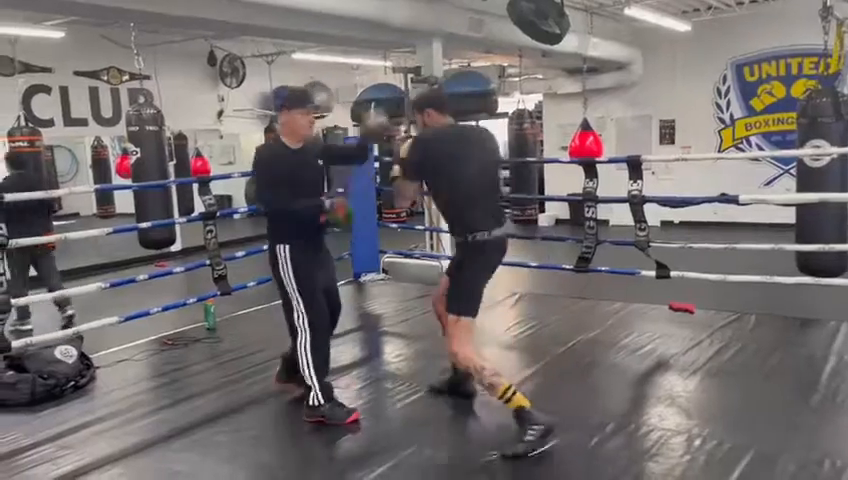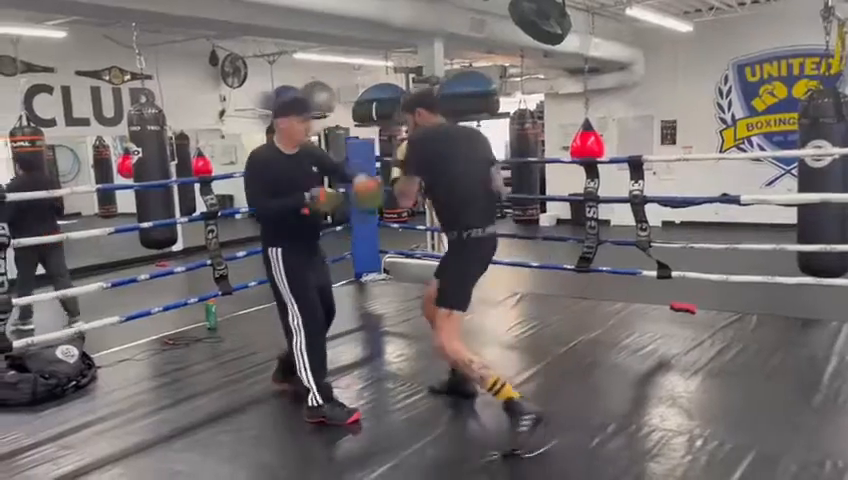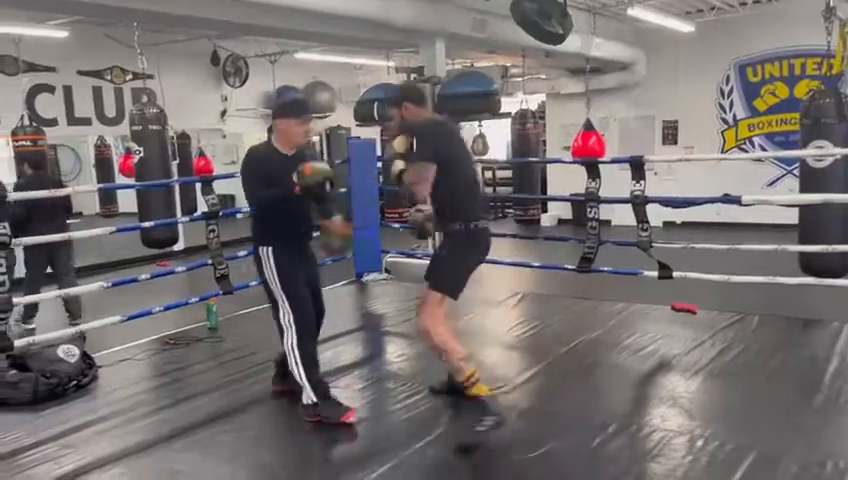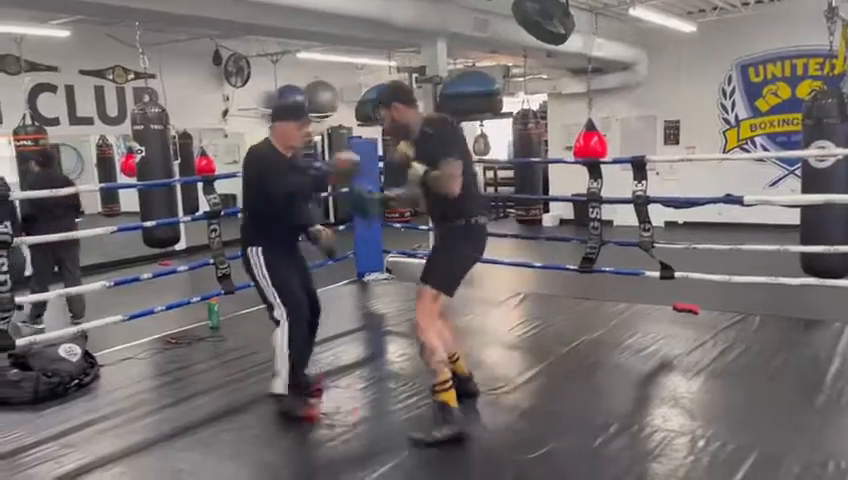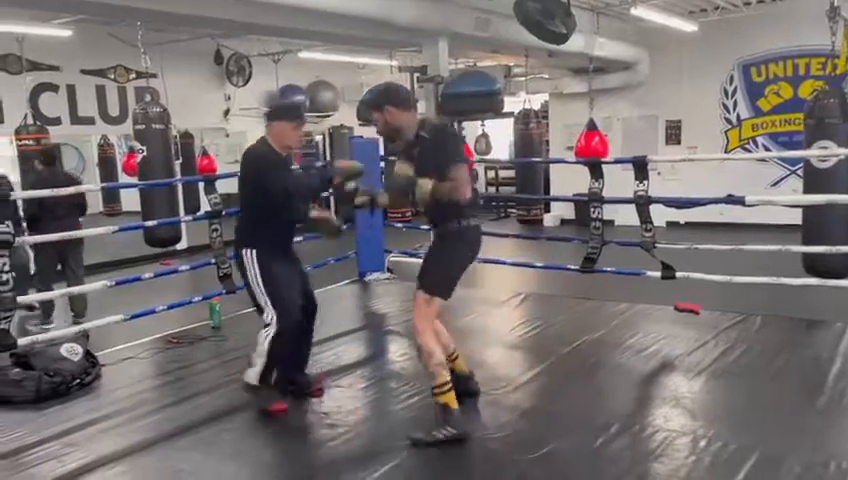
dt=0.1s
person 1, frame 1
left shoulder: (425, 143)
right shoulder: (482, 135)
left elbow: (402, 200)
left wrist: (400, 163)
left hip: (476, 245)
right hip: (492, 237)
left knee: (458, 347)
right knee: (440, 303)
left ankle: (531, 421)
right ankle: (461, 380)
person 1, frame 2
left shoulder: (422, 141)
right shoulder: (473, 136)
left elbow: (405, 200)
right elbow: (497, 188)
left wrist: (403, 170)
left hip: (467, 241)
right hip: (482, 235)
left knee: (446, 341)
right knee: (430, 306)
left ankle: (520, 409)
right ankle: (460, 379)
person 1, frame 3
left shoulder: (431, 134)
right shoulder: (430, 135)
left elbow: (419, 190)
left wrist: (399, 165)
right wrist: (428, 213)
left hip: (465, 234)
right hip: (462, 231)
left knee: (430, 323)
right knee: (430, 311)
left ankle: (482, 405)
right ankle: (460, 380)
person 1, frame 4
left shoulder: (441, 129)
right shoulder: (419, 137)
left elbow: (453, 186)
right elbow: (430, 187)
left wrist: (414, 168)
left hip: (464, 232)
right hip: (451, 230)
left knee: (424, 319)
right knee: (430, 312)
left ankle: (449, 416)
right ankle: (462, 379)
person 1, frame 5
left shoulder: (439, 134)
right shoulder: (410, 144)
left elbow: (462, 191)
right elbow: (402, 191)
left wrist: (418, 184)
left hip: (458, 235)
right hip: (452, 233)
left knee: (420, 322)
right knee: (427, 313)
left ankle: (452, 418)
right ankle: (462, 377)
person 2, frame 1
left shoulder: (315, 148)
right shoulder: (268, 155)
left elbow: (351, 156)
right elbow: (270, 205)
left wrist: (369, 135)
right wrist: (320, 208)
left hip: (316, 244)
right hip: (289, 248)
left knee: (329, 310)
right knee: (310, 319)
left ankle: (293, 369)
right ankle: (319, 401)
person 2, frame 2
left shoulder: (310, 154)
right shoulder: (261, 160)
left elbow: (337, 170)
right elbow: (259, 207)
left wrist: (357, 181)
right wrist: (304, 201)
left hip: (310, 246)
right hip: (282, 251)
left knee: (323, 310)
right knee: (304, 321)
left ankle: (289, 371)
right ankle: (317, 401)
person 2, frame 3
left shoulder: (302, 156)
right shoulder: (258, 158)
left elbow: (318, 196)
right elbow: (259, 203)
left wrist: (332, 217)
right wrist: (296, 186)
left hip: (300, 246)
right hip: (273, 250)
left knee: (314, 311)
right knee: (296, 317)
left ankle: (287, 374)
right ankle: (314, 399)
person 2, frame 4
left shoulder: (295, 160)
right shoulder: (259, 157)
right elbow: (288, 196)
left wrist: (315, 229)
left hip: (288, 247)
right hip: (262, 250)
left knee: (310, 310)
right knee: (291, 313)
left ankle: (291, 375)
right ankle: (288, 391)
person 2, frame 5
left shoulder: (282, 159)
right shoulder: (259, 157)
right elbow: (293, 190)
left wrist: (312, 214)
left hip: (281, 248)
right hip: (256, 251)
left knee: (306, 307)
right knee: (281, 315)
left ankle: (291, 376)
right ankle: (256, 380)
person 3, frame 1
right shoulder: (39, 181)
right elbow: (50, 208)
left hip: (16, 240)
right hip: (40, 236)
left knee: (18, 280)
right knee: (50, 275)
left ankle: (23, 319)
right ankle: (65, 307)
person 3, frame 2
left shoulder: (14, 187)
right shoulder: (48, 183)
left elbow: (9, 216)
right elbow: (59, 210)
left wrist: (11, 235)
left knee: (25, 281)
right knee: (61, 278)
left ankle: (25, 320)
right ankle: (75, 317)
person 3, frame 3
left shoulder: (22, 186)
right shoulder: (57, 183)
left elbow: (18, 214)
right elbow: (68, 210)
left wrist: (15, 234)
left knee: (33, 280)
right knee: (67, 278)
left ankle: (28, 319)
right ankle: (76, 319)
person 3, frame 4
left shoulder: (32, 182)
right shoulder: (67, 181)
left elbow: (27, 212)
right elbow: (77, 210)
left wrist: (26, 231)
left knee: (41, 280)
right knee: (73, 278)
left ankle: (36, 318)
right ankle: (78, 318)
person 3, frame 5
left shoulder: (35, 181)
right shoulder: (73, 180)
left elbow: (30, 211)
right elbow: (83, 209)
left wrist: (32, 230)
left knee: (44, 278)
right knee: (75, 277)
left ankle: (46, 318)
right ankle: (79, 317)
